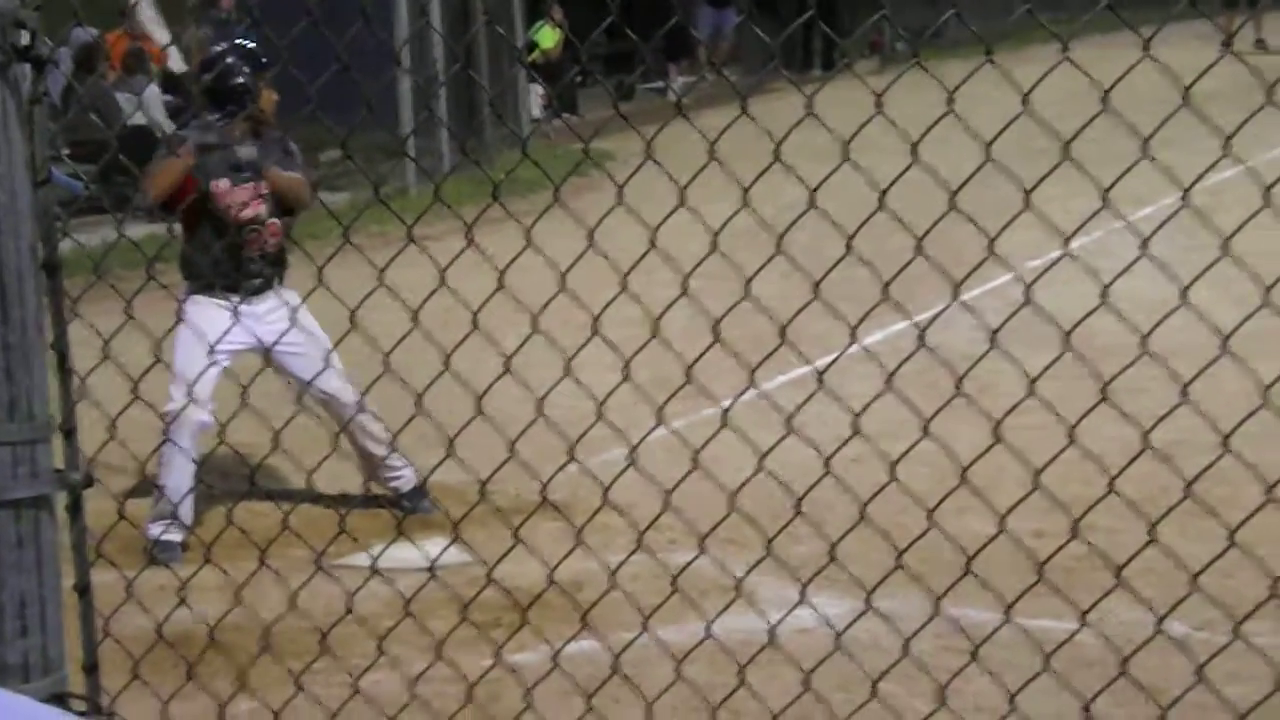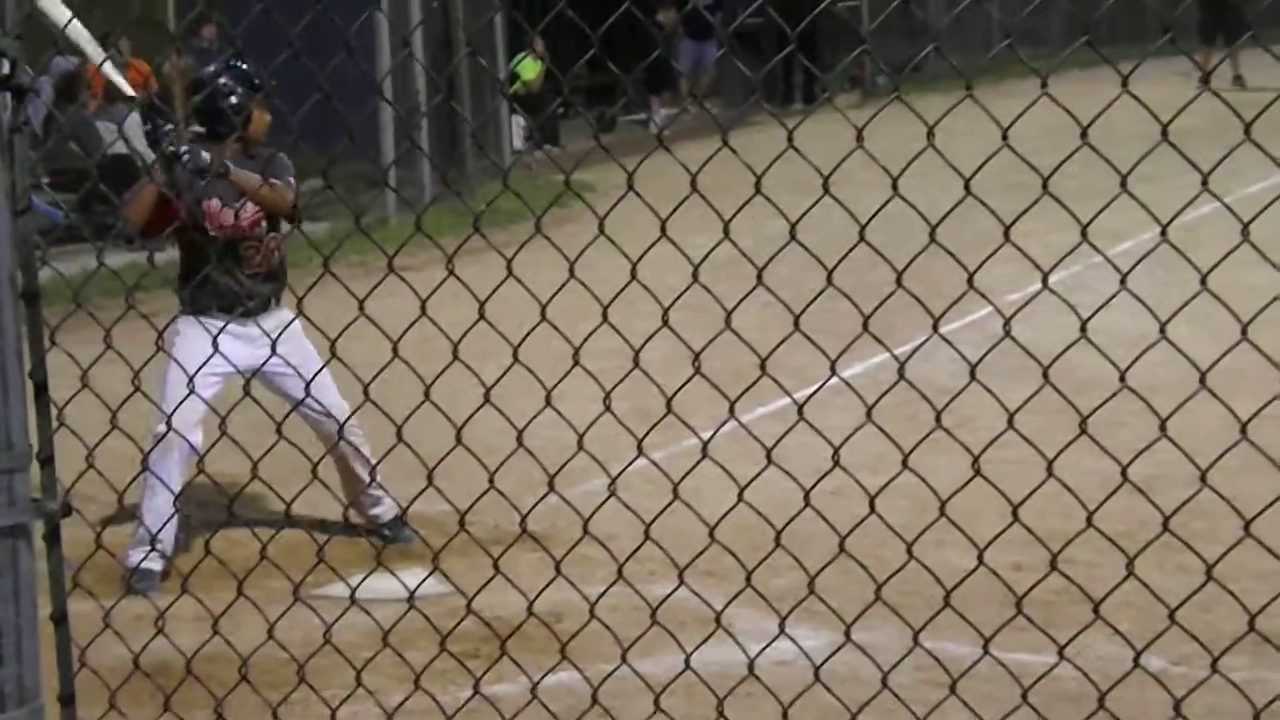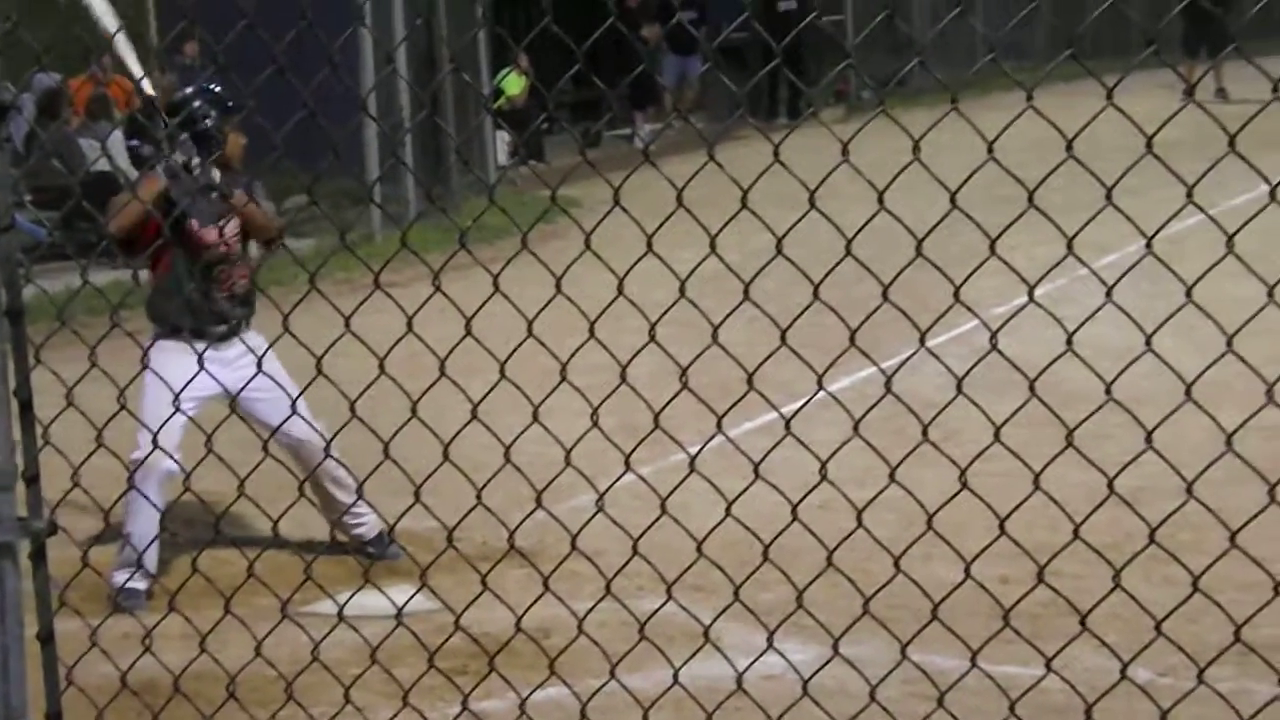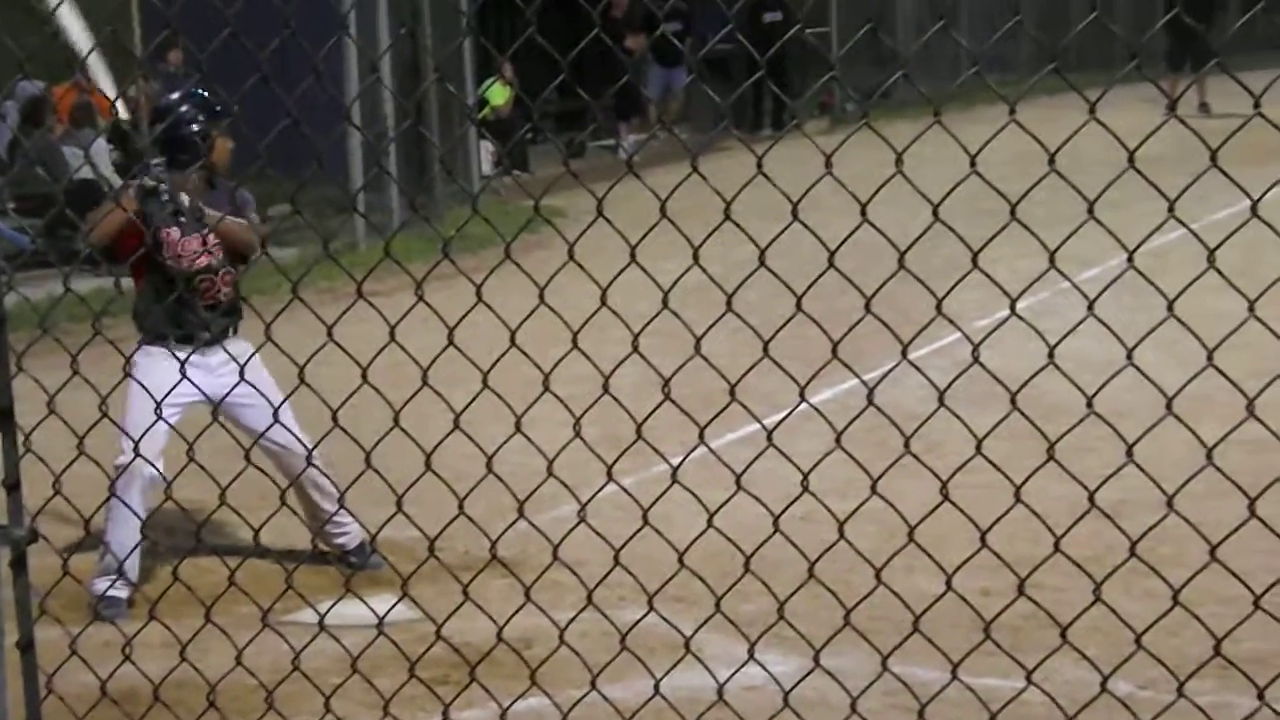
dt=0.2s
person 1, frame 1
left shoulder: (277, 147)
right shoulder: (197, 149)
left elbow: (303, 197)
right elbow: (150, 196)
left wrist: (254, 163)
right wrist: (189, 147)
left hip: (275, 301)
right hip: (212, 307)
left knee: (341, 395)
right knee: (186, 410)
left ankle: (400, 482)
right ankle: (168, 522)
person 1, frame 2
left shoulder: (270, 163)
right shoulder: (182, 173)
left elbow: (287, 203)
right elbow: (131, 219)
left wrist: (223, 169)
right wrist: (166, 164)
left hip: (271, 322)
right hip: (204, 328)
left knee: (334, 417)
right knee: (174, 434)
left ankle: (381, 511)
right ankle: (148, 551)
person 1, frame 3
left shoulder: (241, 190)
right shoulder: (165, 191)
left elbow: (273, 231)
right elbow: (113, 225)
left wrist: (222, 186)
right wrist: (164, 173)
left hip: (243, 345)
right hip: (179, 351)
left knee: (307, 439)
right knee: (152, 459)
left ankle: (363, 529)
right ankle: (132, 571)
person 1, frame 4
left shoulder: (230, 198)
right shoulder: (149, 200)
left elbow: (249, 244)
right elbow: (92, 237)
left wrist: (192, 206)
right wrist: (134, 193)
left hip: (229, 352)
right hip: (164, 356)
left knee: (293, 448)
right knee: (136, 462)
left ankle: (346, 539)
right ankle: (113, 579)
